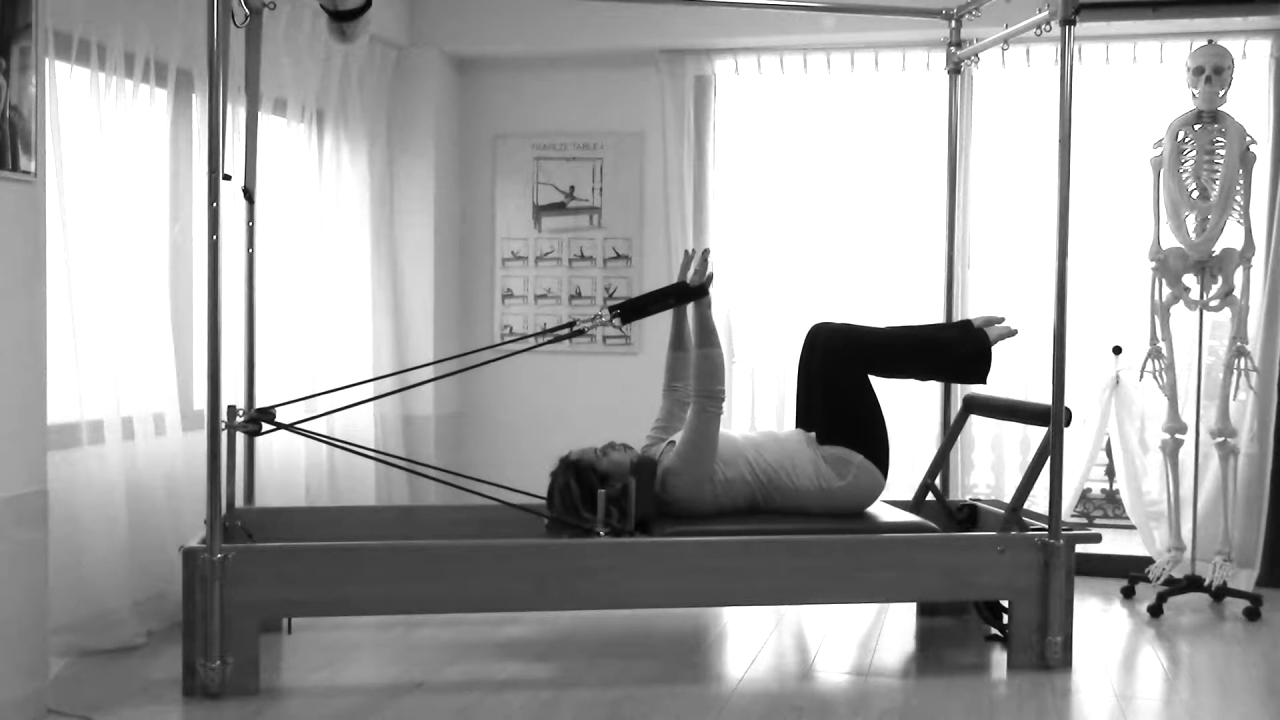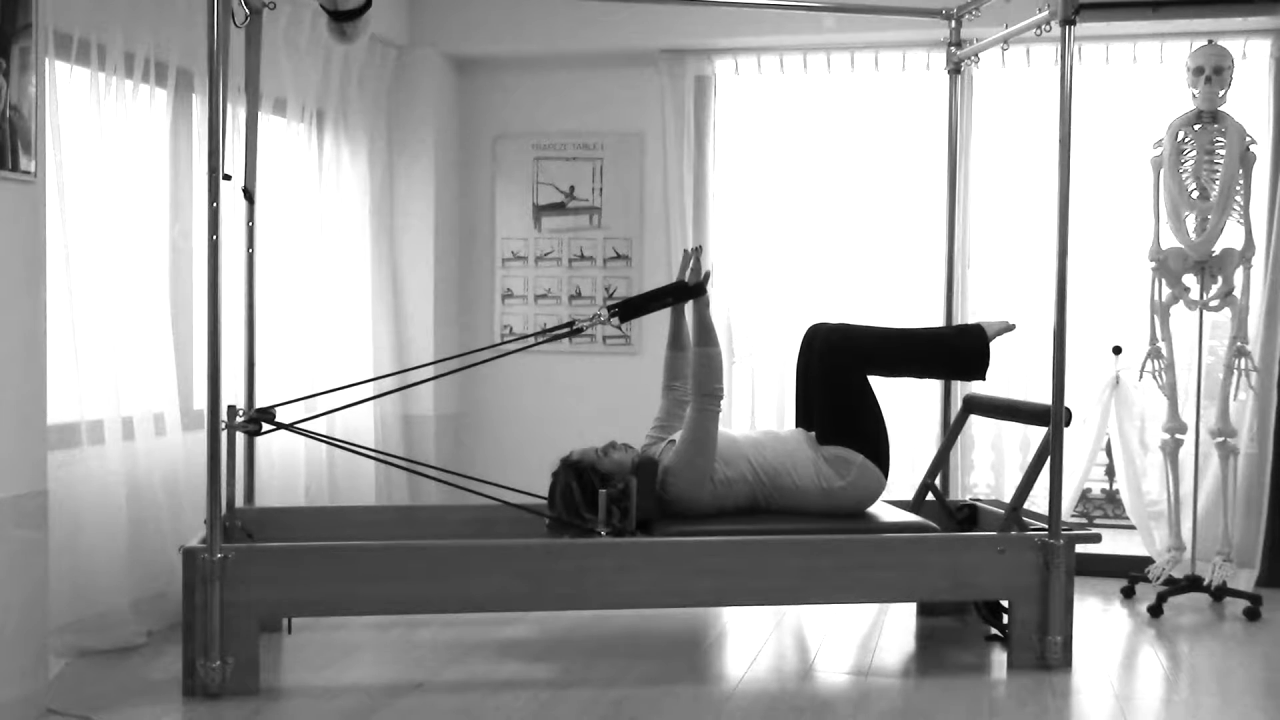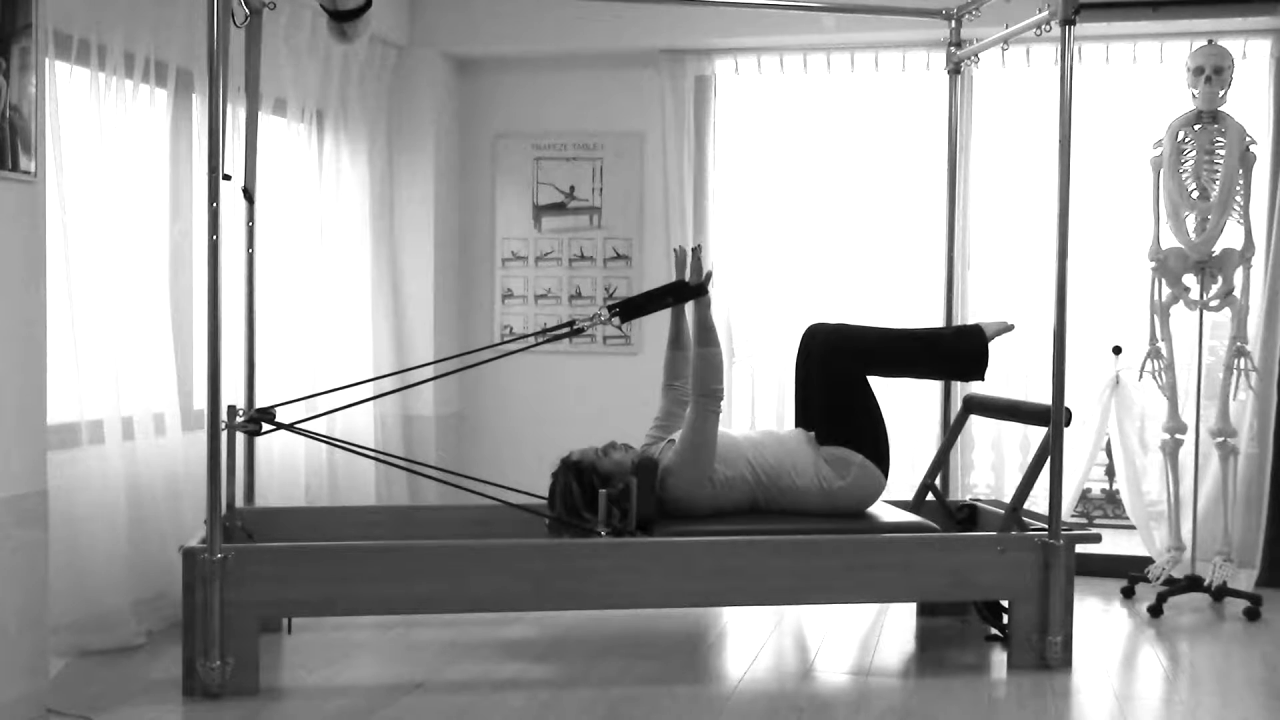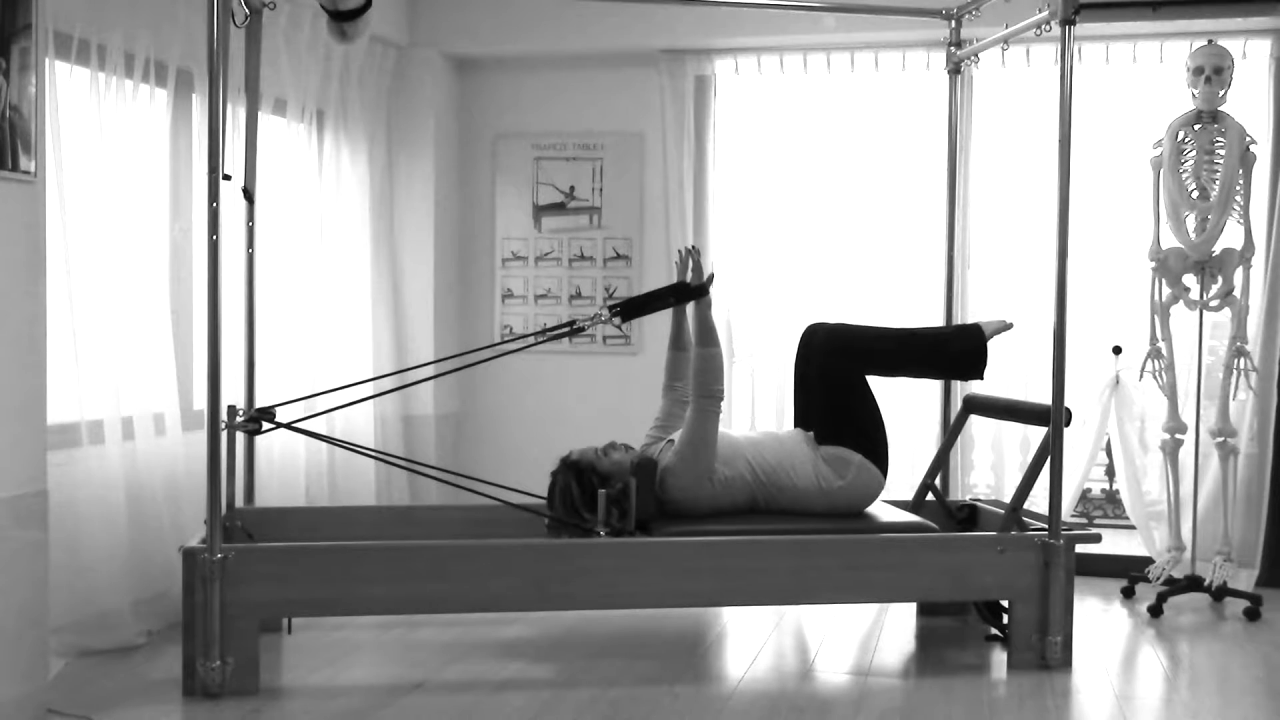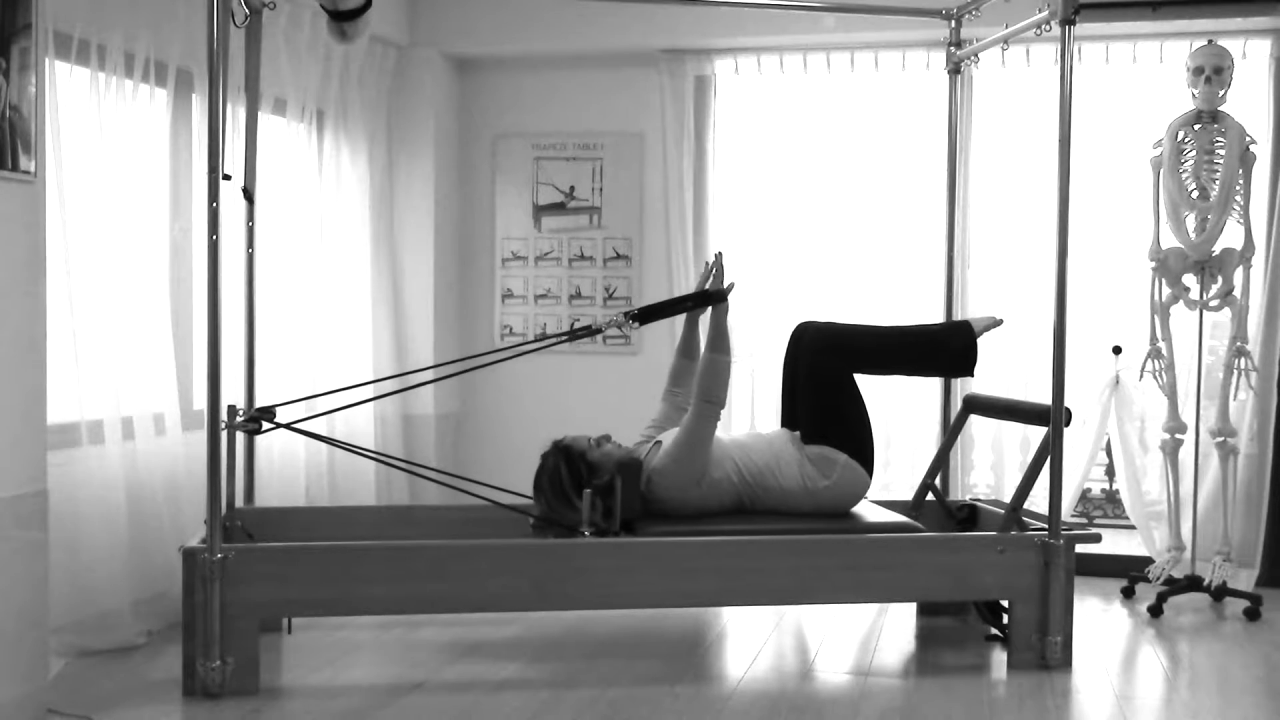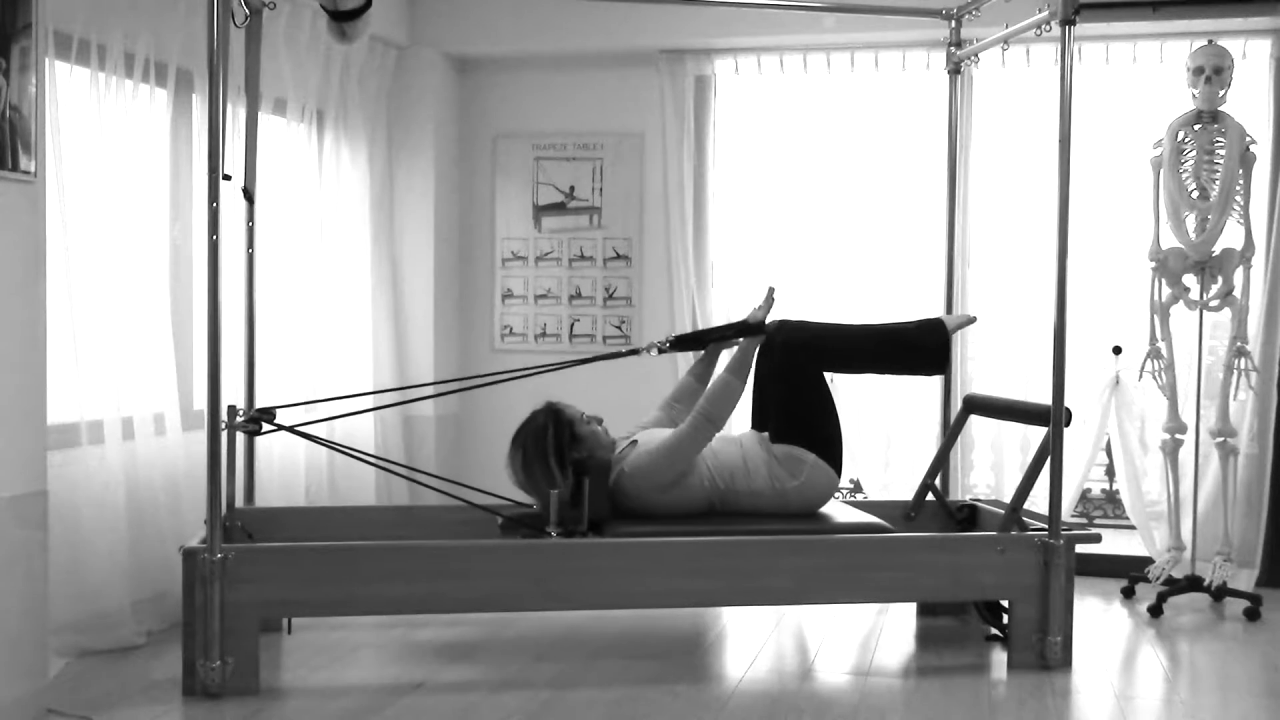
dt=0.4s
person 1, frame 1
left shoulder: (654, 459)
right shoulder: (677, 482)
left elbow: (677, 391)
right elbow: (707, 398)
left wrist: (679, 307)
right wrist: (700, 306)
left hip: (814, 459)
right hip: (847, 473)
left knee: (825, 340)
right knee: (834, 344)
left ankle: (966, 342)
right ankle: (973, 348)
person 1, frame 2
left shoulder: (654, 456)
right shoulder: (679, 481)
left elbow: (676, 390)
right elbow: (705, 397)
left wrist: (677, 307)
right wrist: (699, 306)
left hip: (814, 459)
right hip: (848, 473)
left knee: (822, 341)
right knee: (833, 344)
left ankle: (964, 346)
right ankle: (971, 345)
person 1, frame 3
left shoulder: (654, 456)
right shoulder: (678, 481)
left elbow: (676, 390)
right elbow: (705, 398)
left wrist: (678, 305)
right wrist: (700, 306)
left hip: (813, 460)
right hip: (847, 473)
left knee: (821, 340)
right knee: (833, 344)
left ankle: (964, 346)
right ankle: (970, 346)
person 1, frame 4
left shoulder: (654, 454)
right shoulder: (679, 480)
left elbow: (677, 391)
right elbow: (705, 399)
left wrist: (680, 307)
right wrist: (701, 307)
left hip: (811, 458)
right hip: (846, 473)
left knee: (820, 340)
right knee: (832, 345)
left ankle: (965, 345)
right ankle: (970, 344)
person 1, frame 5
left shoulder: (644, 457)
right shoulder: (666, 478)
left elbow: (678, 396)
right elbow: (707, 403)
left wrist: (694, 315)
right wrist: (717, 315)
left hip: (801, 459)
right hip: (831, 472)
left knee: (811, 339)
right knee: (822, 344)
left ankle: (956, 340)
right ankle: (960, 340)
person 1, frame 6
left shoulder: (619, 457)
right shoulder: (637, 474)
left elbow: (676, 408)
right elbow: (706, 419)
left wrist: (715, 347)
right wrist: (749, 341)
left hip: (773, 461)
right hip: (800, 473)
left knee: (786, 339)
right knee: (794, 344)
left ankle: (929, 338)
right ankle: (933, 338)
